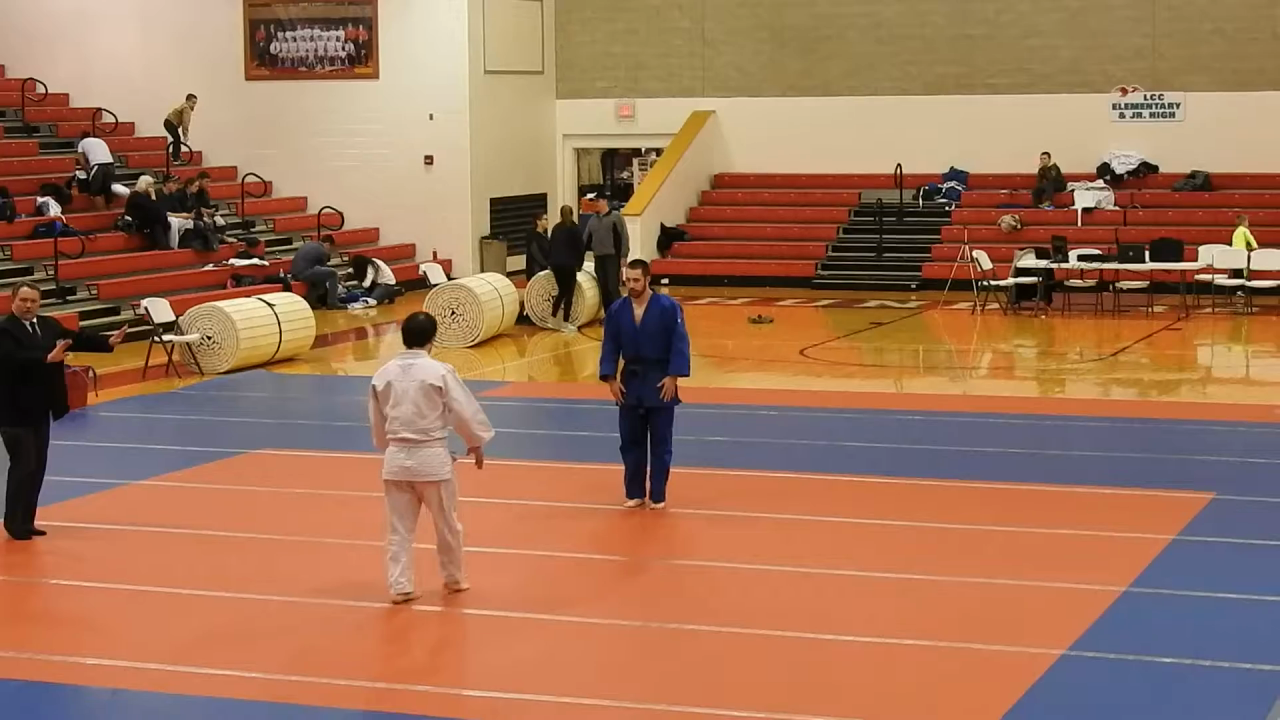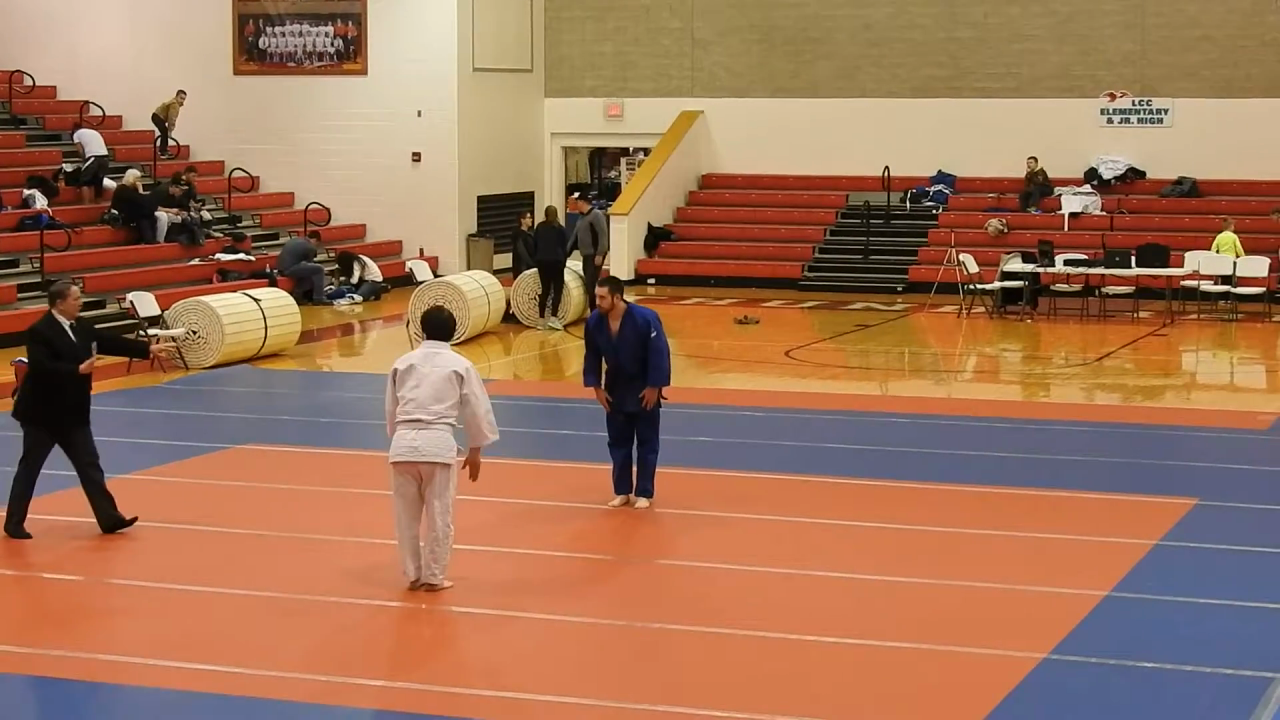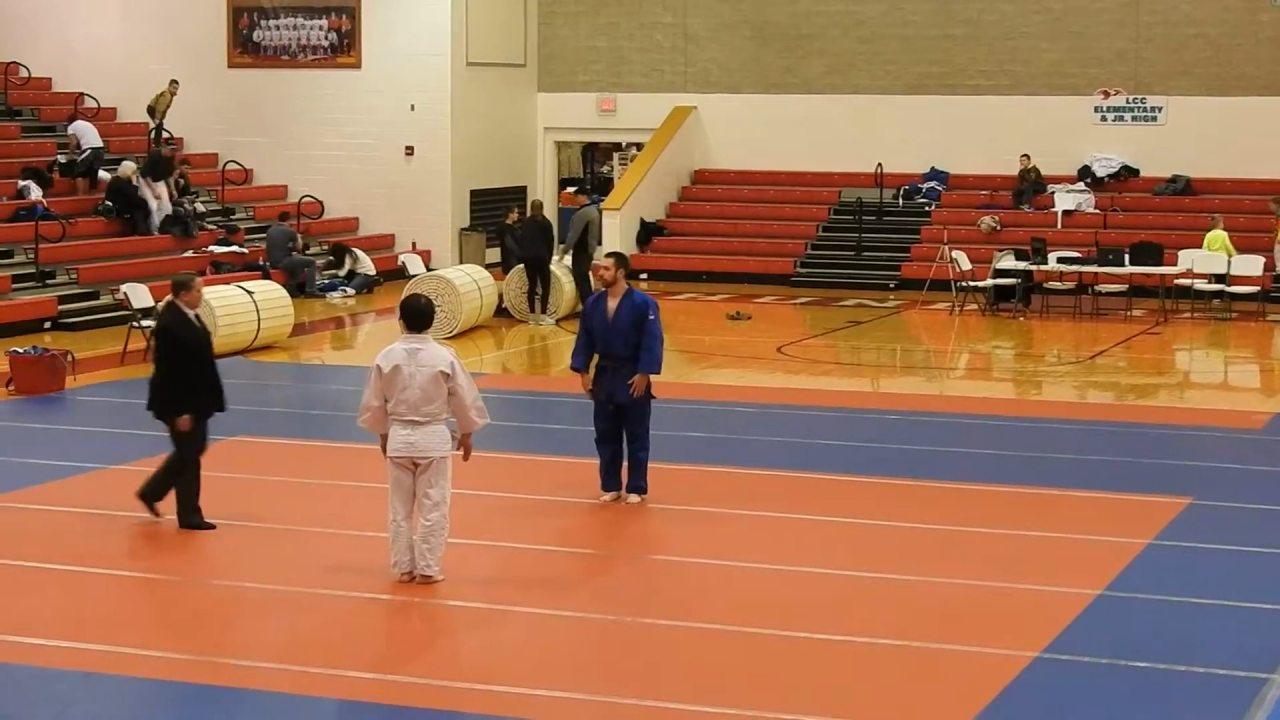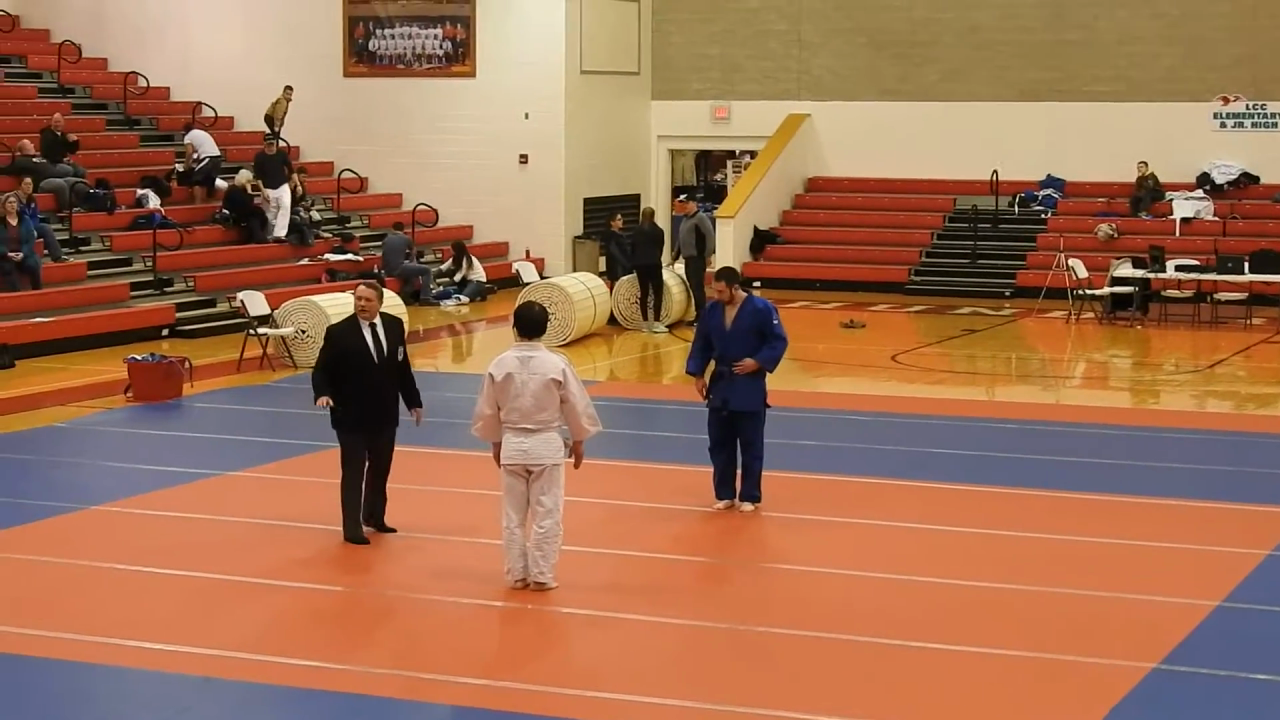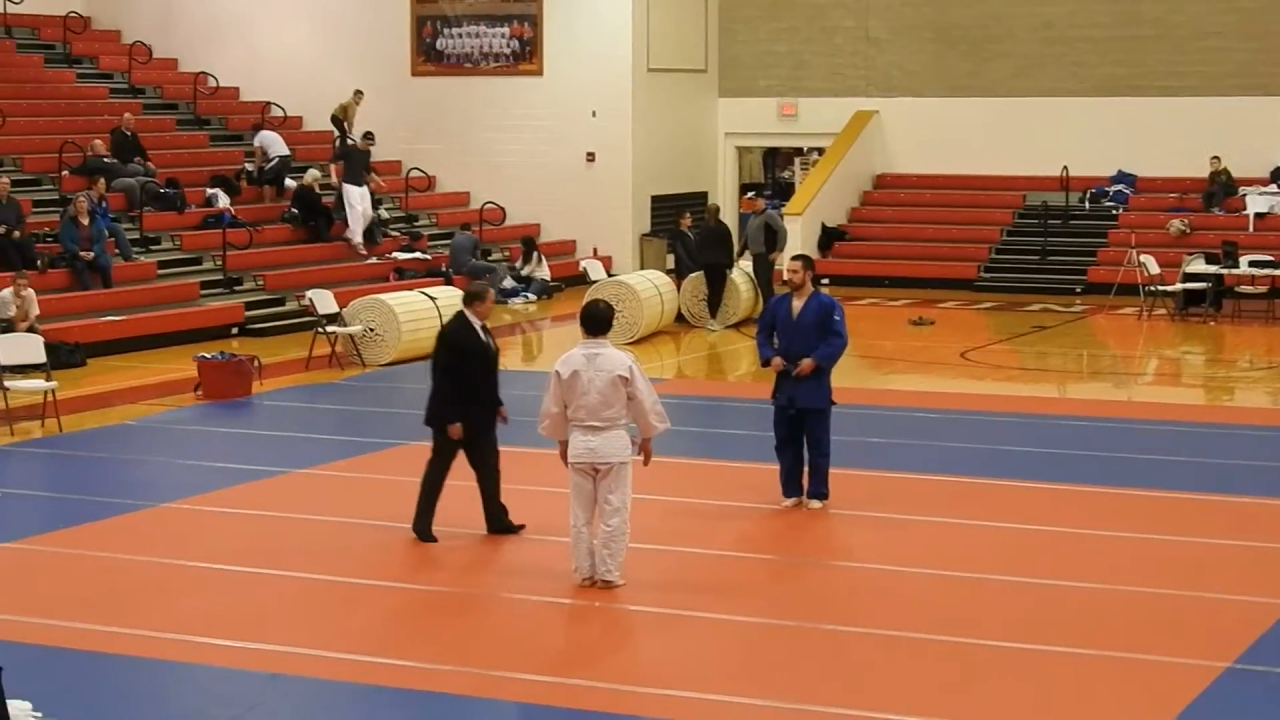
dt=1s
person 1, frame 1
left shoulder: (383, 374)
right shoulder: (440, 372)
left elbow: (377, 423)
right elbow: (464, 412)
right wrist: (477, 444)
left hip: (396, 459)
right hip: (432, 457)
left knee: (399, 528)
right knee: (446, 524)
left ankle: (400, 586)
right ankle: (453, 578)
person 1, frame 2
left shoulder: (402, 363)
right shoulder: (461, 365)
left elbow: (391, 409)
right elbow: (477, 411)
right wrist: (475, 451)
left hip: (403, 442)
right hip: (438, 444)
left knee: (406, 515)
right knee: (439, 515)
left ankle: (414, 574)
right ankle: (434, 577)
person 1, frame 3
left shoulder: (386, 357)
right shoulder: (444, 357)
left elbow: (374, 402)
right elbow: (464, 398)
left wrist: (383, 434)
right wrist: (466, 433)
left hip: (399, 438)
right hip: (434, 439)
left knee: (399, 508)
right knee: (433, 508)
left ankle: (404, 567)
right ankle: (427, 569)
person 1, frame 4
left shoulder: (499, 365)
right shoulder: (557, 364)
left elbow: (487, 410)
right elbow: (576, 405)
left wrist: (496, 442)
right wrist: (578, 440)
left hip: (512, 445)
right hip: (547, 446)
left knee: (513, 515)
right knee: (547, 515)
left ankle: (517, 574)
right ankle: (541, 576)
person 1, frame 5
left shoulder: (565, 362)
right shoulder: (623, 361)
left elbow: (554, 408)
right elbow: (644, 402)
left wrist: (562, 441)
right wrist: (646, 438)
left hip: (579, 443)
right hip: (614, 443)
left knee: (580, 513)
right knee: (614, 513)
left ankle: (585, 572)
right ankle: (608, 573)
person 2, frame 1
left shoulder: (49, 325)
left elbow: (77, 339)
left wrist: (108, 342)
right wrist: (48, 359)
left hip: (39, 411)
left knee: (37, 467)
right knee: (23, 466)
left ankle: (25, 521)
person 2, frame 2
left shoulder: (81, 327)
right shoulder: (40, 332)
left elbow: (110, 342)
right elbow: (42, 367)
left wrist: (148, 348)
right wrist: (77, 370)
left hip: (72, 412)
right hip: (43, 413)
left knee: (88, 463)
right knee: (30, 467)
left ankle: (109, 517)
right ankle: (14, 523)
person 2, frame 3
left shoulder: (187, 315)
right shoulder: (169, 324)
right elbow: (166, 371)
left wrist: (209, 394)
right wrist: (179, 410)
left hip: (194, 399)
right hip: (181, 403)
left knee: (192, 450)
right knee: (190, 455)
left ankle: (151, 491)
right ankle: (189, 515)
person 2, frame 4
left shoulder: (395, 325)
right shoulder: (338, 332)
left elbow: (403, 366)
right elbow: (322, 370)
left wrist: (413, 401)
right wrist: (322, 393)
left hip: (384, 412)
right hip: (351, 414)
left knee: (381, 465)
right knee: (354, 470)
left ankle: (374, 516)
right ankle: (352, 527)
person 2, frame 5
left shoulder: (480, 327)
right shoulder: (453, 332)
right elbow: (443, 378)
left wrist: (496, 404)
right wrist: (452, 419)
left hip: (480, 414)
right hip: (455, 416)
left knee: (489, 465)
right knee: (438, 468)
left ankle: (497, 520)
right ankle: (422, 523)
person 3, frame 1
left shoulder: (668, 307)
right shoulder: (617, 310)
left elbow: (679, 344)
right elbow: (610, 347)
left wrist: (672, 377)
right wrist: (611, 379)
left hip: (659, 383)
right hip: (630, 381)
left knee: (661, 442)
right knee: (630, 441)
left ankle: (658, 496)
right ankle: (635, 493)
person 3, frame 2
left shoulder: (645, 319)
right shoulder: (594, 321)
left elbow: (659, 354)
right elbow: (592, 356)
left wrist: (654, 387)
right wrist: (597, 387)
left hip: (643, 388)
right hip: (615, 387)
left knee: (646, 441)
right knee: (618, 441)
left ankle: (643, 493)
right ankle: (622, 491)
person 3, frame 3
left shoulder: (643, 303)
right shoulder: (593, 304)
left elbow: (653, 341)
right elbow: (585, 340)
left wrist: (644, 374)
right wrist: (583, 372)
left hip: (632, 378)
right hip: (604, 376)
left knee: (636, 437)
right knee: (606, 436)
left ankle: (635, 489)
right ankle: (611, 486)
person 3, frame 4
left shoulder: (761, 309)
right shoulder: (711, 310)
left elbow: (779, 341)
right elbow: (701, 344)
left wrist: (758, 362)
right wrist: (698, 374)
left hip: (749, 386)
right hip: (720, 384)
left knee: (751, 446)
right knee: (719, 443)
left ankle: (749, 497)
right ankle: (724, 494)
person 3, frame 5
left shoulder: (827, 305)
right shoulder: (777, 304)
left elbow: (838, 340)
right elbow: (763, 334)
left wrist: (815, 361)
right wrist: (771, 356)
left hip: (815, 384)
right hip: (785, 383)
left knee: (817, 443)
right knee: (786, 441)
left ankle: (817, 494)
right ankle: (792, 491)
